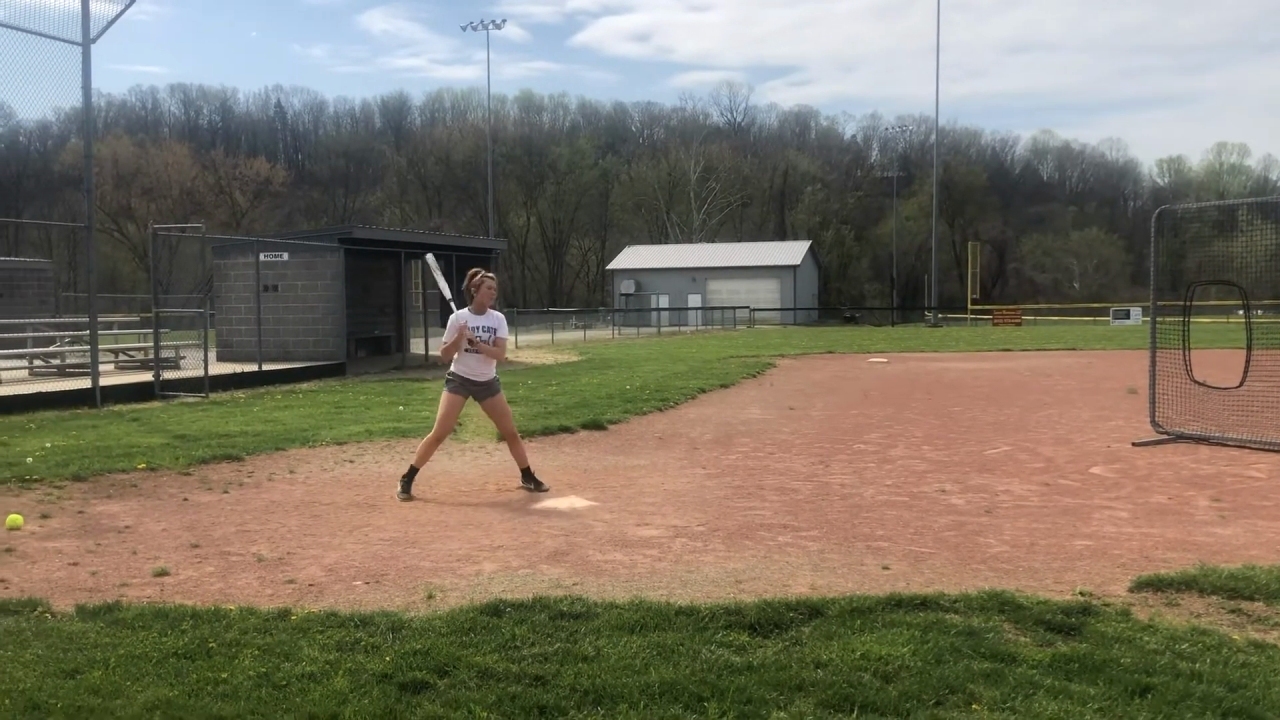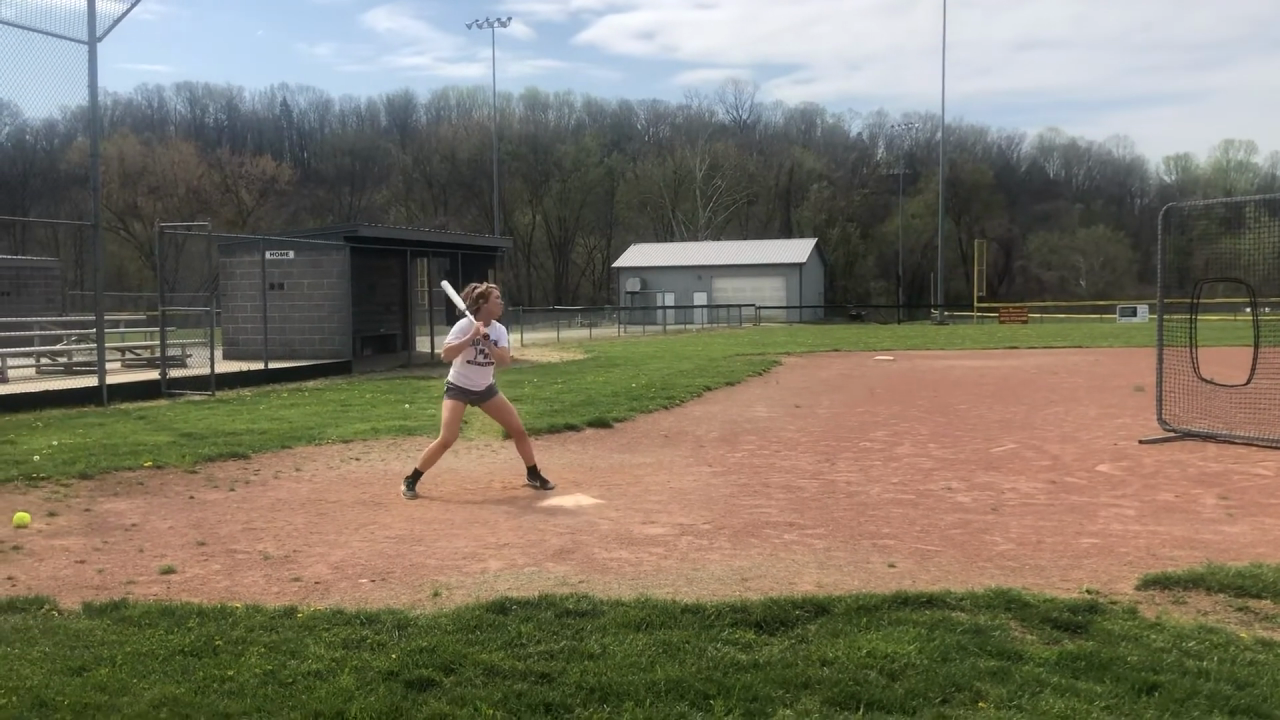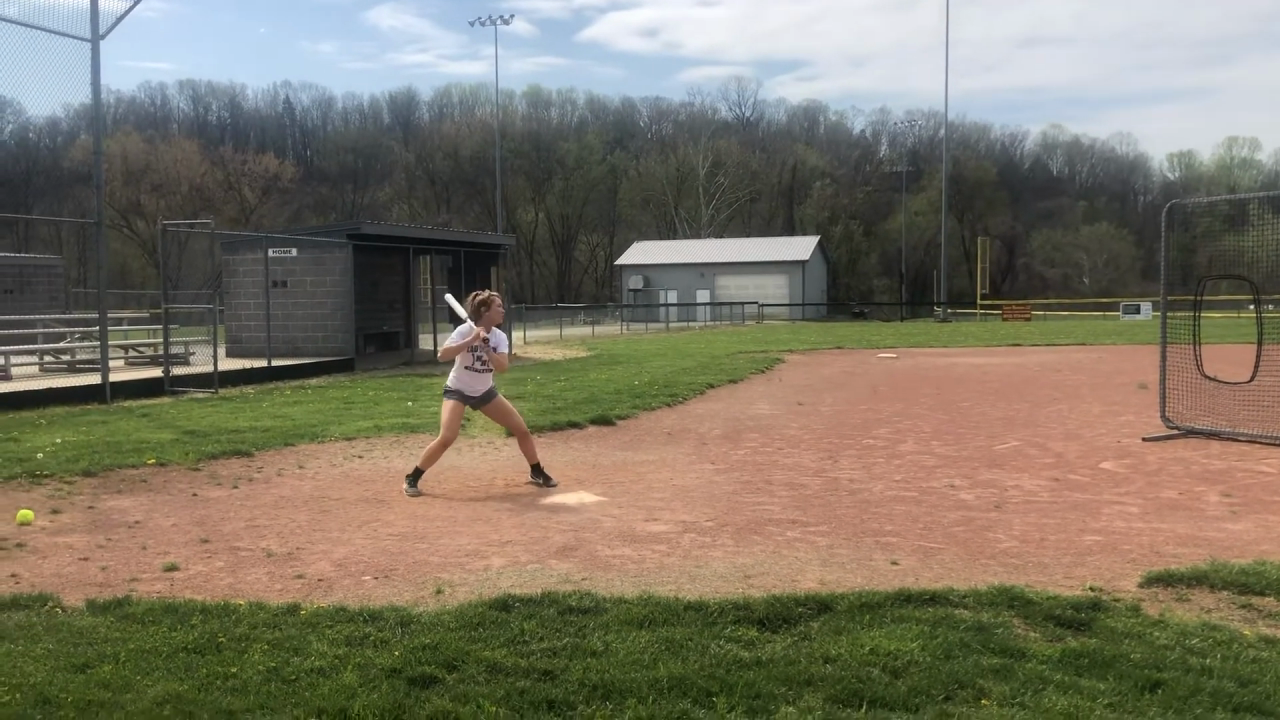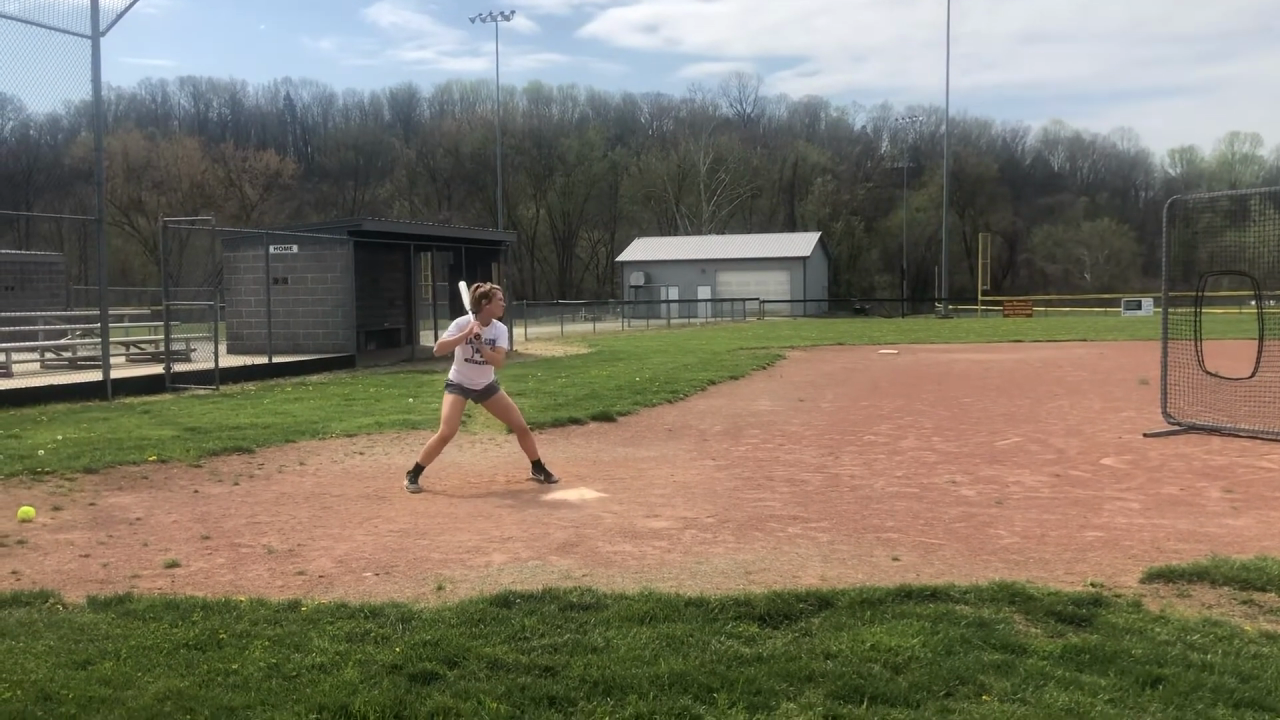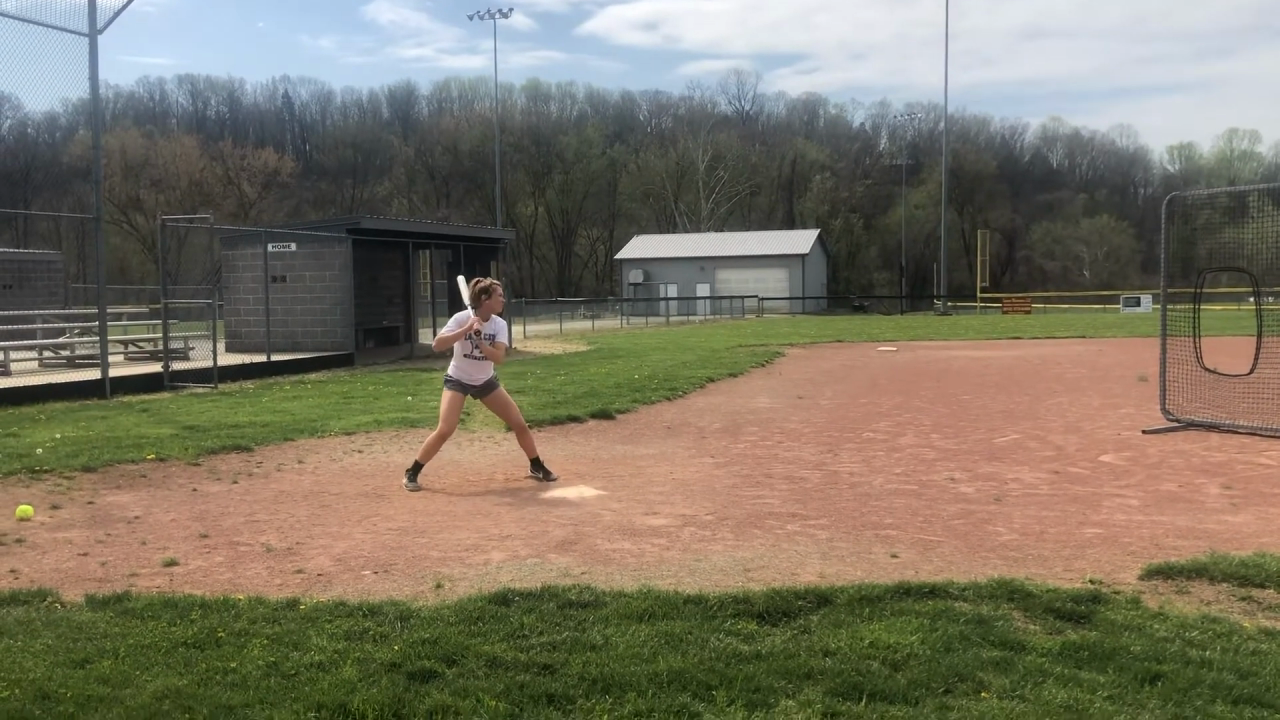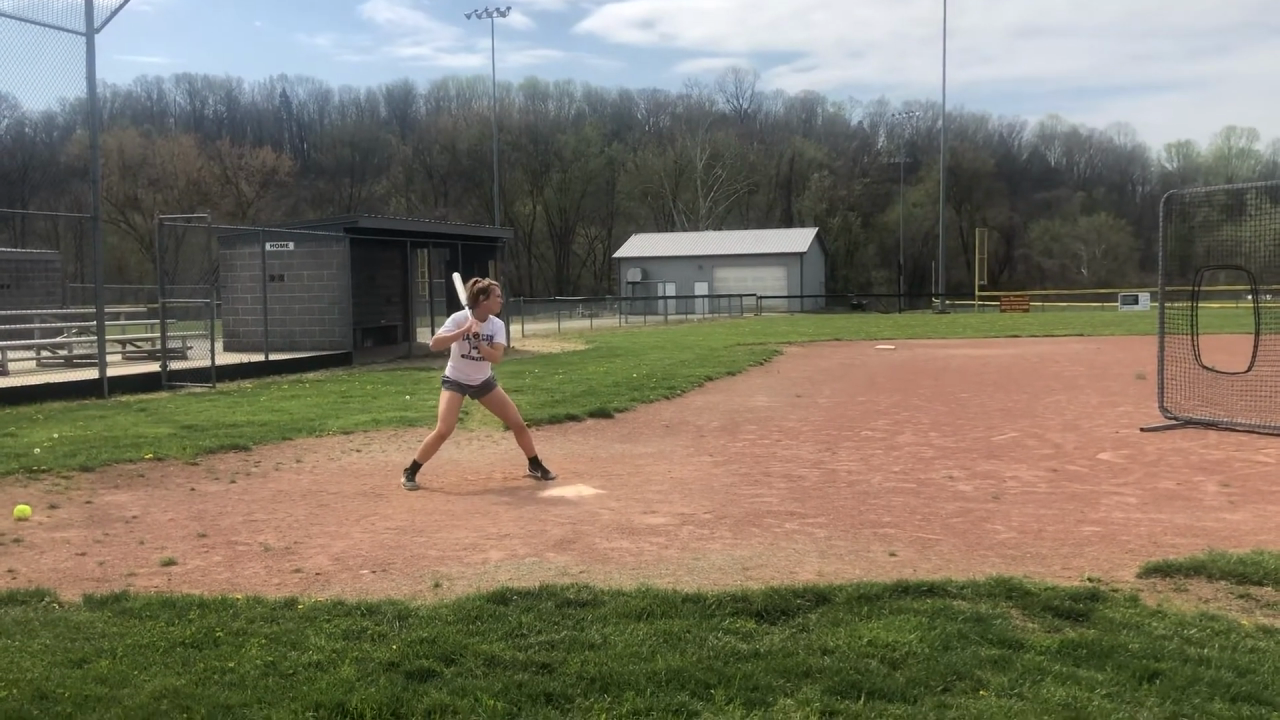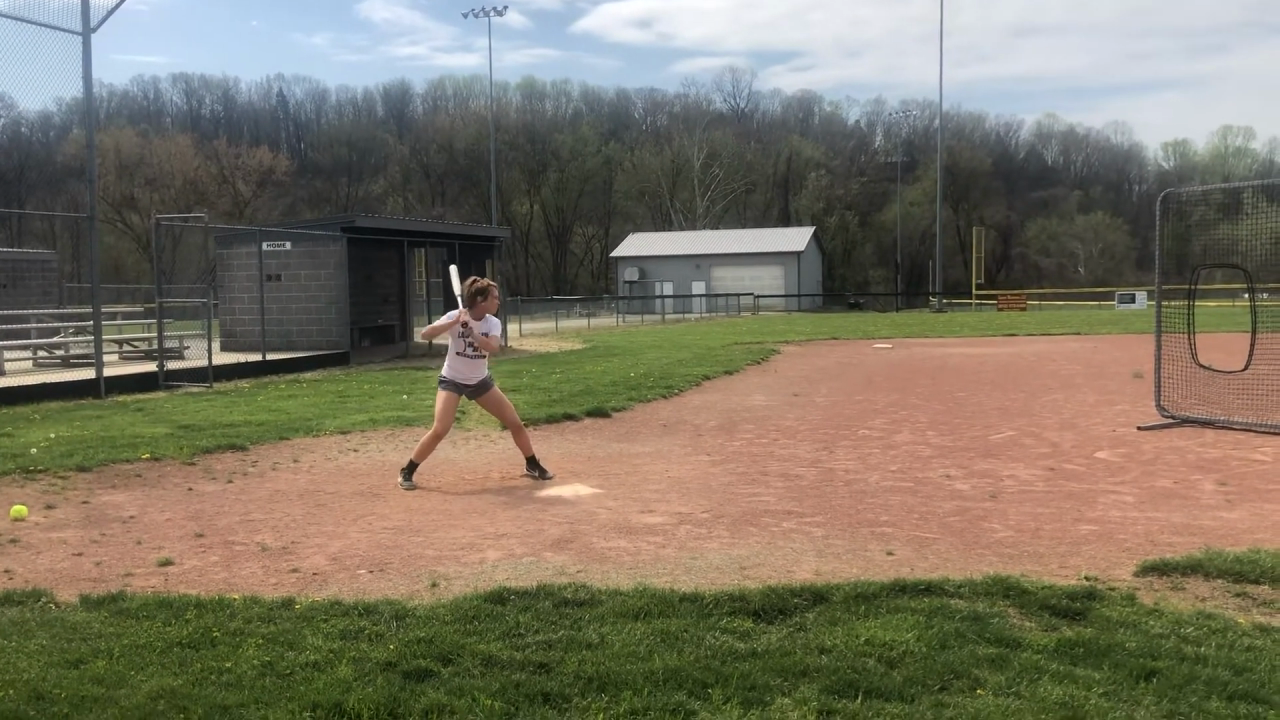
dt=0.2s
person 1, frame 1
left shoulder: (498, 319)
right shoulder: (459, 317)
left elbow: (501, 354)
right elbow: (445, 355)
left wrist: (476, 342)
right wrist: (458, 337)
left hip: (488, 382)
right hip: (459, 380)
left knee: (511, 432)
right knee: (439, 434)
left ankle: (528, 477)
right ankle: (406, 480)
person 1, frame 2
left shoulder: (500, 330)
right shoulder: (464, 325)
left elbow: (505, 360)
right elbow: (445, 355)
left wrist: (488, 343)
right wrist: (472, 336)
left hip: (486, 388)
right hip: (458, 388)
left knee: (519, 429)
right knee: (446, 439)
left ankle: (533, 475)
right ankle: (411, 480)
person 1, frame 3
left shoulder: (500, 337)
right shoulder: (465, 330)
left elbow: (503, 367)
right elbow: (442, 355)
left wrist: (486, 348)
right wrist: (472, 340)
left hip: (485, 392)
right hip: (457, 391)
left knee: (522, 430)
right knee: (446, 438)
left ankle: (537, 472)
right ankle: (412, 478)
person 1, frame 4
left shoulder: (500, 329)
right shoulder: (463, 323)
left elbow: (499, 362)
right elbow: (438, 349)
left wrist: (479, 344)
right wrist: (466, 334)
left hip: (487, 386)
right hip: (459, 384)
left knee: (521, 427)
right knee: (446, 433)
left ankle: (538, 469)
right ankle: (413, 474)
person 1, frame 5
left shoulder: (500, 324)
right shoulder: (462, 318)
left elbow: (499, 357)
right elbow: (437, 344)
left wrist: (479, 340)
right wrist: (466, 330)
left hip: (486, 381)
right hip: (458, 380)
left knee: (520, 424)
right knee: (444, 430)
left ankle: (537, 466)
right ankle: (412, 472)
person 1, frame 6
left shoulder: (497, 325)
right shoulder: (459, 318)
left elbow: (497, 357)
right elbow: (434, 344)
left wrist: (478, 341)
right wrist: (463, 331)
left hip: (484, 381)
right hip: (455, 381)
left knee: (518, 424)
right knee: (443, 430)
left ankle: (535, 466)
right ankle: (410, 472)
person 1, frame 7
left shoulder: (493, 323)
right shoulder: (455, 317)
left elbow: (493, 347)
right elbow: (425, 334)
left wrist: (470, 328)
right wrist: (454, 321)
left hip: (481, 381)
right hip: (452, 381)
left knee: (515, 423)
right knee: (440, 430)
left ankle: (532, 465)
right ankle: (407, 472)
